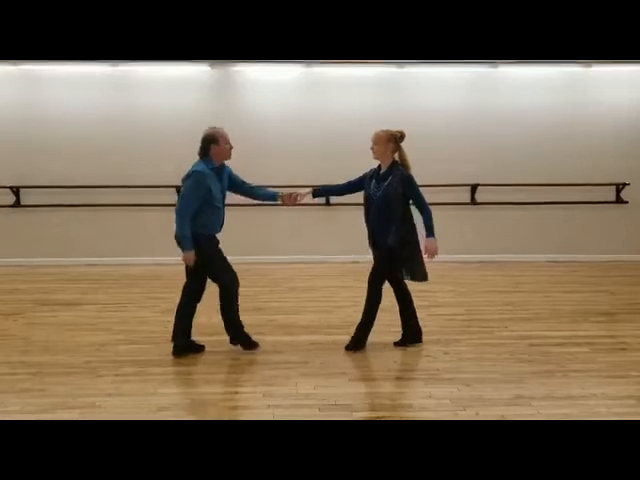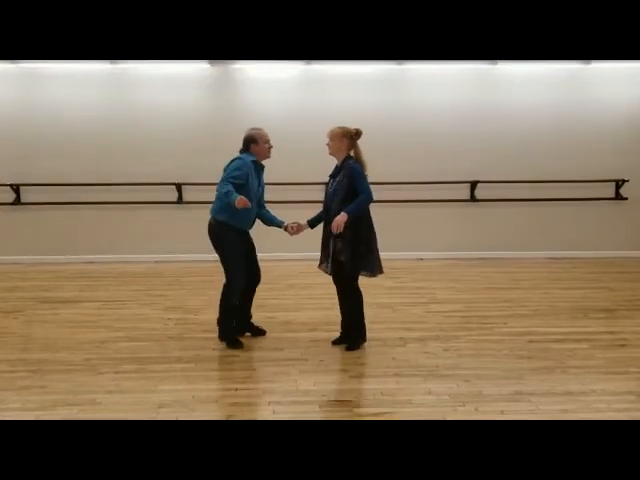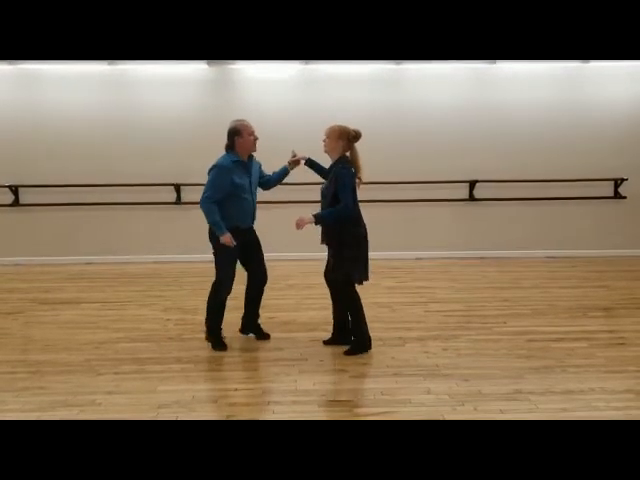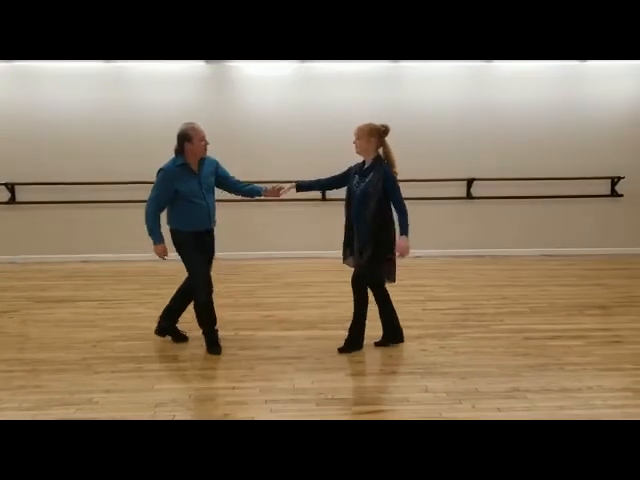
dt=1s
person 1, frame 1
left shoulder: (222, 171)
right shoulder: (199, 174)
left elbow: (246, 189)
right elbow: (183, 212)
left wrist: (279, 197)
right wrist: (187, 247)
left hip: (203, 238)
right hip: (196, 240)
left knee: (194, 288)
right knee: (229, 282)
left ankle: (181, 342)
right ankle: (237, 334)
person 1, frame 2
left shoulder: (258, 173)
right shoulder: (241, 164)
left elbow: (260, 209)
right elbow: (224, 186)
left wrist: (282, 225)
right wrist: (235, 198)
left hip: (241, 231)
right hip: (223, 229)
left knee: (253, 276)
right knee: (235, 280)
left ankle: (242, 323)
right ankle: (226, 330)
person 1, frame 3
left shoulder: (252, 163)
right shoulder: (223, 167)
left elbow: (265, 182)
right elbow: (207, 202)
left wrist: (287, 169)
right wrist: (221, 232)
left hip: (247, 231)
right hip: (226, 234)
left knee: (259, 275)
right knee: (224, 282)
left ankle: (250, 323)
right ankle: (213, 332)
person 1, frame 4
left shoulder: (210, 164)
right shoulder: (169, 172)
left elbow: (233, 185)
right elbow: (153, 209)
left wrist: (263, 192)
right wrist: (157, 240)
left hip: (206, 233)
right hip: (184, 236)
left knee: (196, 281)
right knee: (202, 283)
left ankle: (166, 323)
right ankle: (210, 333)
person 2, frame 1
left shoulder: (402, 176)
right shoulder: (372, 176)
left elbow: (423, 207)
right elbow: (343, 188)
left wrist: (430, 236)
right wrist: (311, 192)
left hip: (397, 242)
right hip: (381, 241)
left knee: (374, 283)
right knee: (396, 284)
left ankle: (360, 337)
right ankle: (412, 333)
person 2, frame 2
left shoulder: (353, 168)
right shoulder: (337, 171)
left elbow: (367, 196)
right elbow: (330, 207)
left wrist: (346, 214)
right wrist: (307, 225)
left hip: (355, 236)
right hip: (339, 236)
left knee: (349, 282)
right knee: (339, 281)
left ankle: (358, 335)
right ankle: (348, 331)
person 2, frame 3
left shoulder: (344, 171)
right shoulder: (337, 167)
left elbow: (346, 207)
left wrist: (313, 218)
right wrist: (306, 161)
left hip: (349, 236)
right hip: (339, 236)
left knee: (345, 285)
right knee: (332, 279)
left ankle: (362, 340)
right ankle: (342, 332)
person 2, frame 4
left shoulder: (384, 171)
right shoulder: (357, 170)
left elbow: (399, 205)
right elbow: (329, 183)
left wrist: (403, 235)
right wrist: (296, 186)
left hip: (378, 239)
right hip: (363, 238)
left knee: (359, 282)
right knee: (374, 283)
left ankle: (355, 338)
right ankle: (393, 333)
